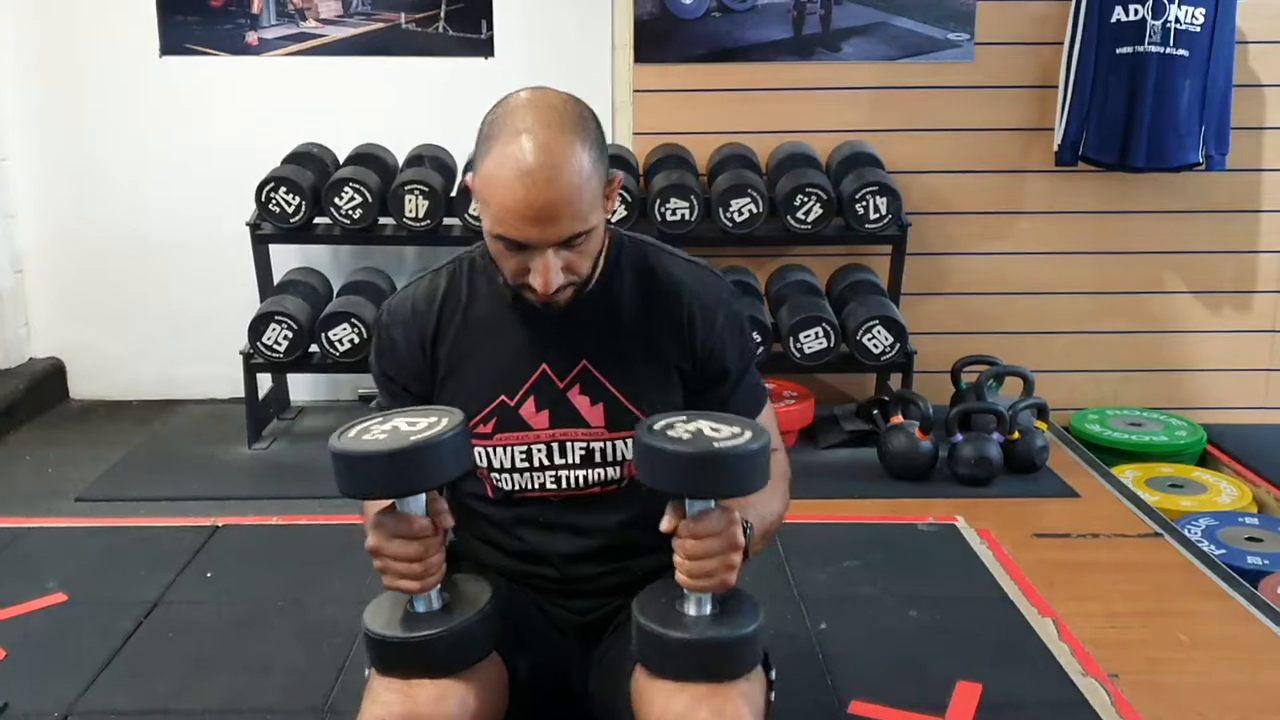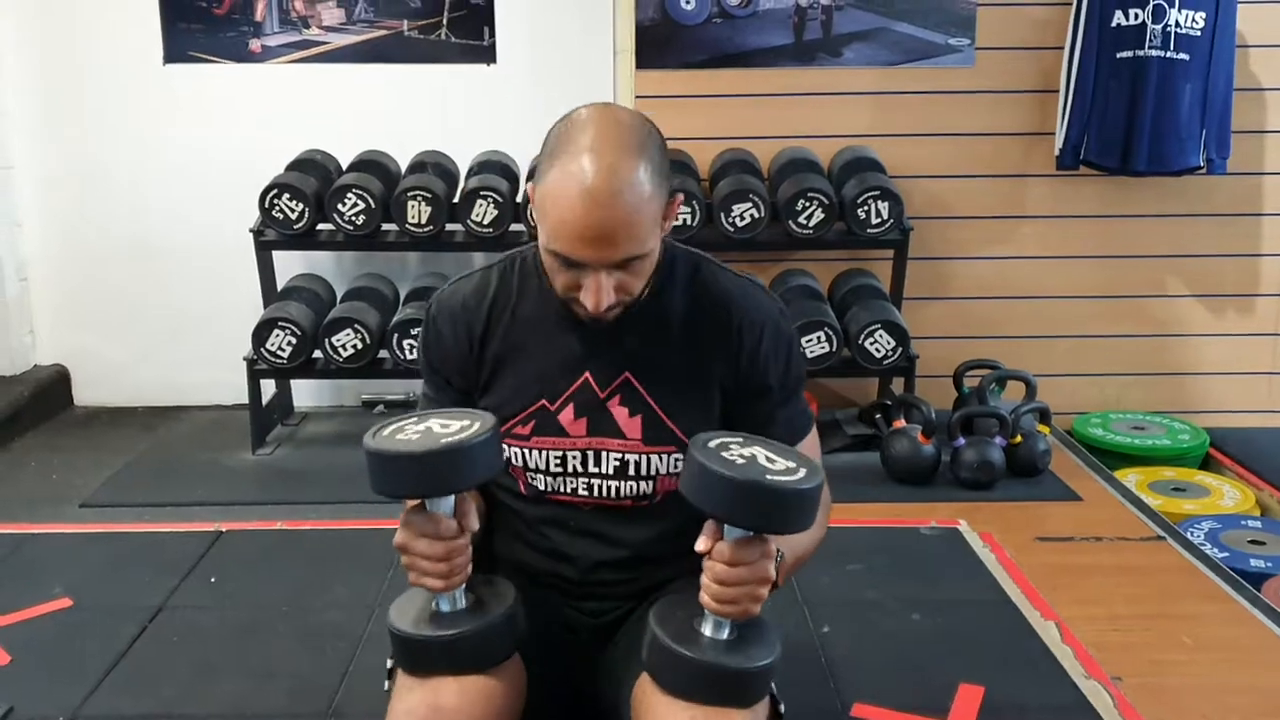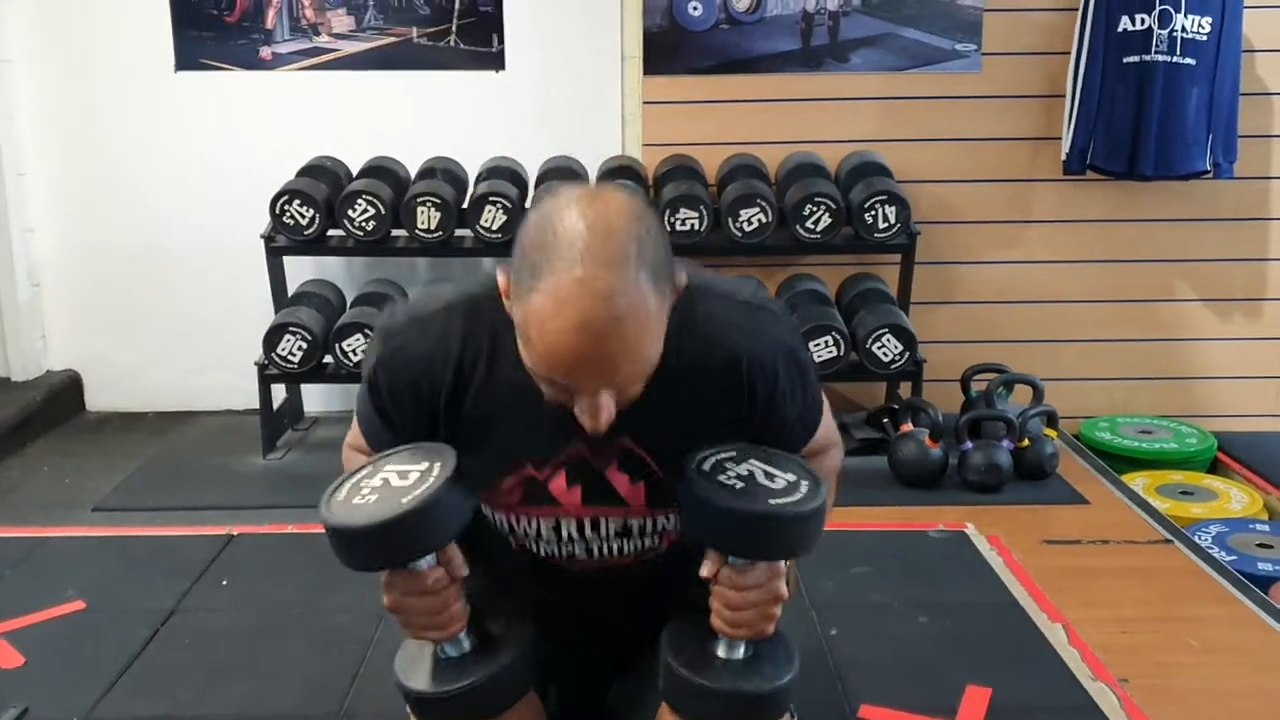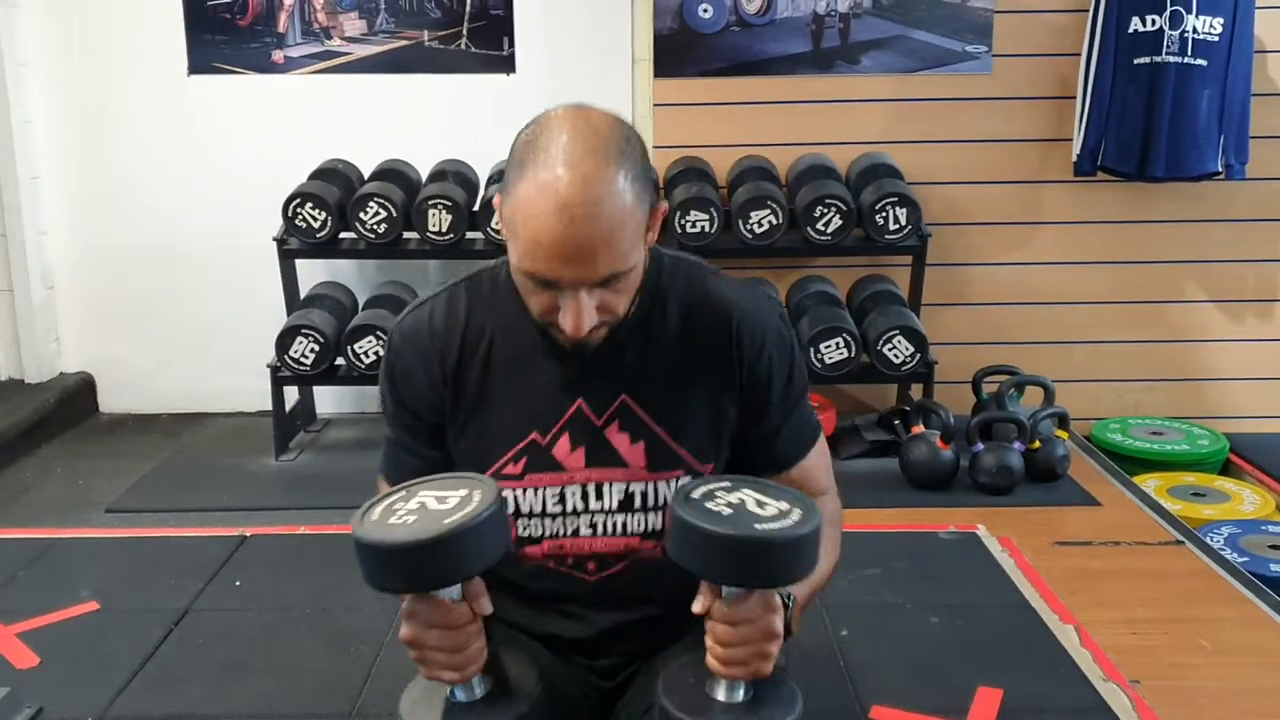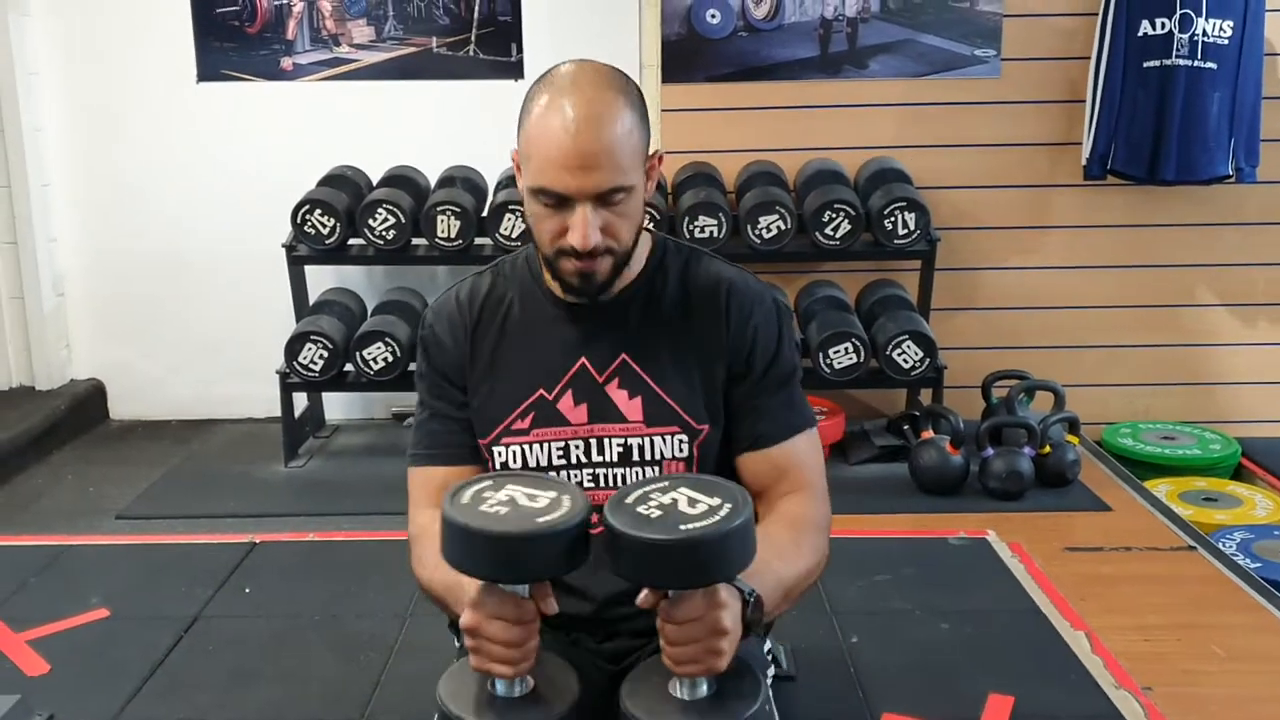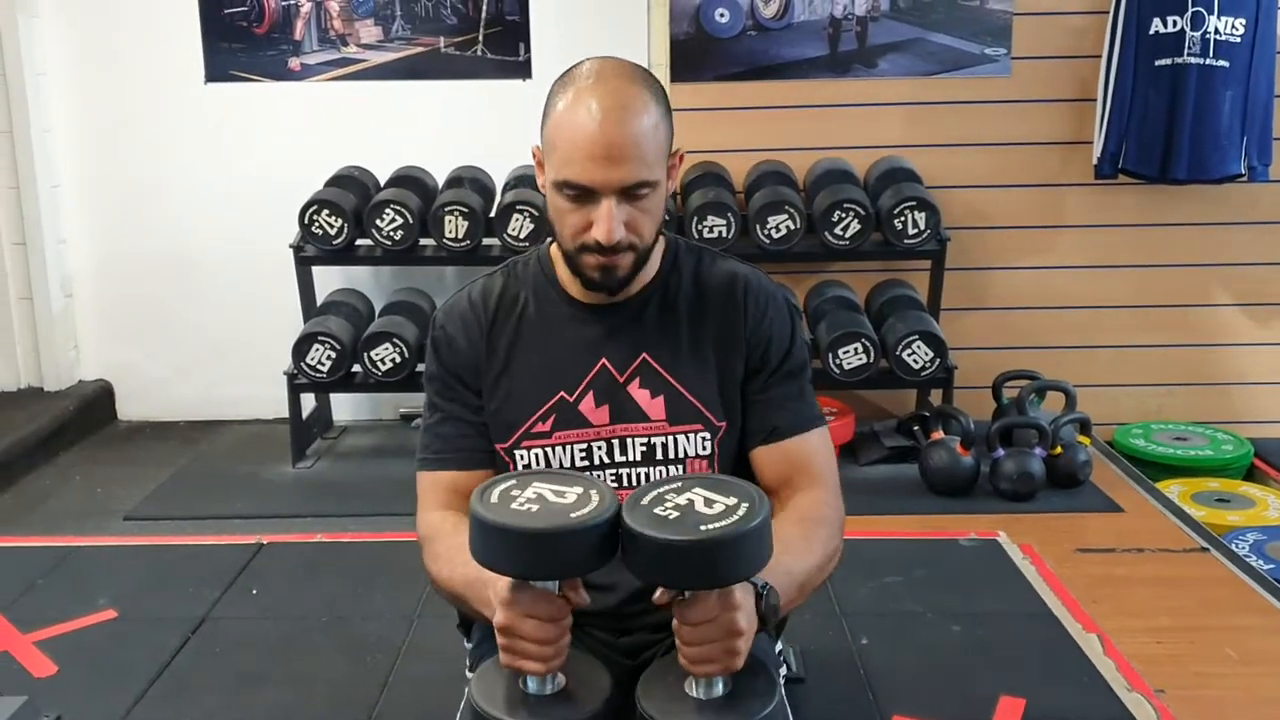
dt=0.4s
person 1, frame 1
left shoulder: (692, 301)
right shoulder: (417, 320)
left elbow: (761, 458)
left wrist: (737, 526)
right wrist: (394, 526)
left hip: (654, 590)
right hip: (497, 595)
person 1, frame 2
left shoulder: (743, 320)
right shoulder: (465, 313)
left wrist: (767, 554)
right wrist: (431, 522)
left hip: (674, 602)
right hip: (517, 594)
person 1, frame 3
left shoulder: (748, 345)
right shoulder: (423, 348)
left elbow: (816, 455)
right elbow: (371, 459)
left wrist: (768, 553)
left hip: (684, 615)
person 1, frame 4
left shoulder: (741, 329)
right shoulder: (432, 343)
left elbow: (811, 498)
left wrist: (776, 598)
right wrist: (427, 597)
left hip: (683, 641)
right hip: (518, 641)
person 1, frame 5
left shoulder: (737, 311)
right shoulder: (461, 322)
left elbow: (798, 503)
right elbow: (435, 512)
left wrist: (740, 597)
right wrist: (474, 592)
left hip: (689, 636)
right hip: (526, 639)
person 1, frame 6
left shoulder: (748, 308)
right shoulder: (473, 323)
left elbow: (812, 499)
right elbow: (444, 514)
left wrist: (754, 592)
right wrist: (498, 592)
left hip: (704, 632)
right hip: (539, 637)
